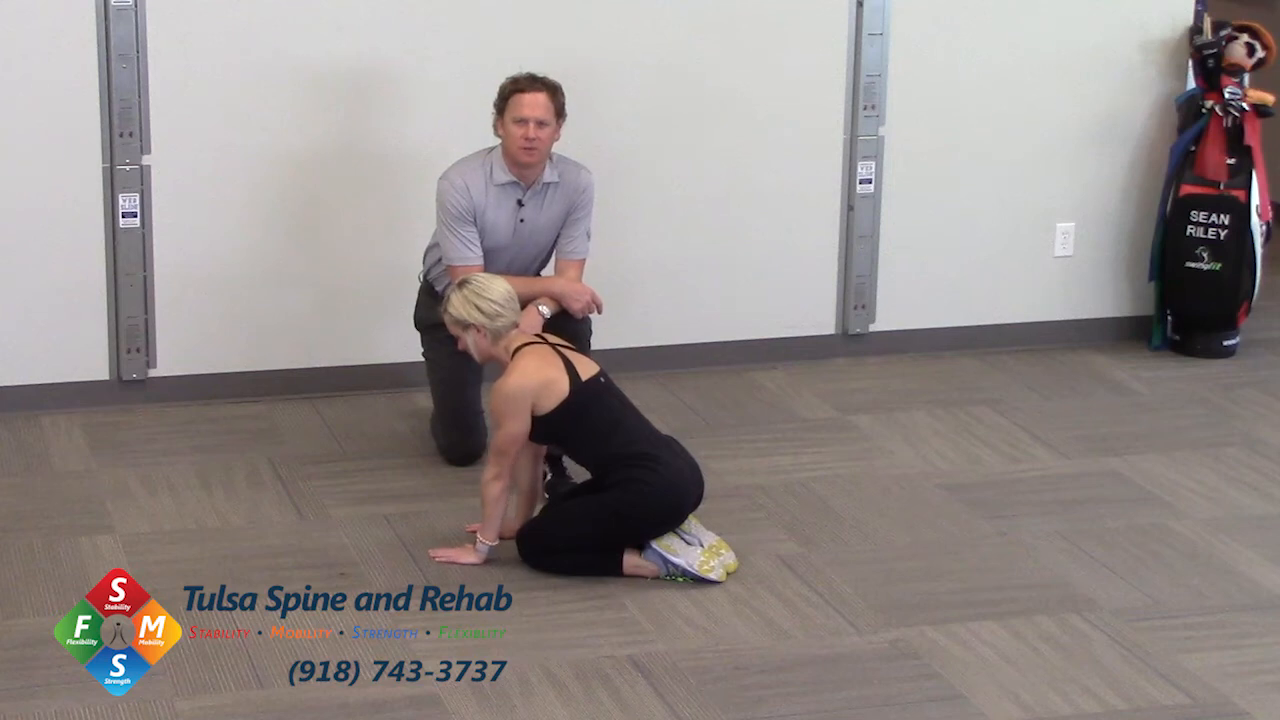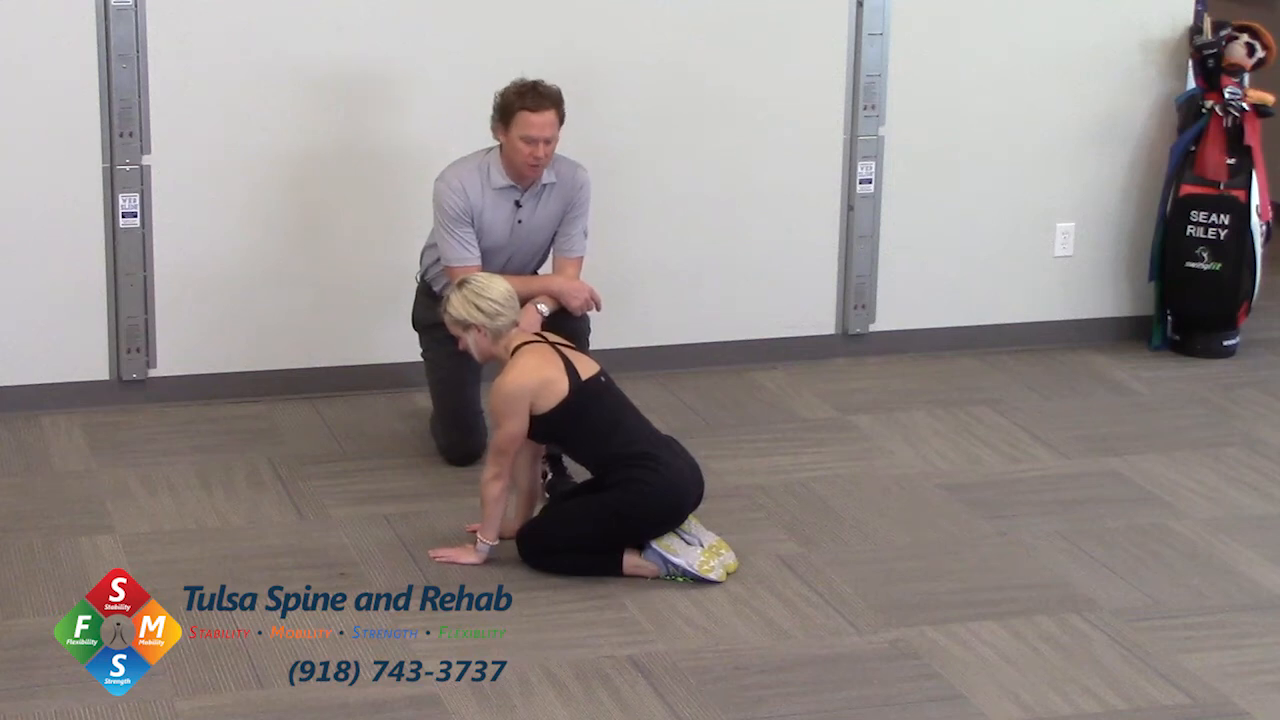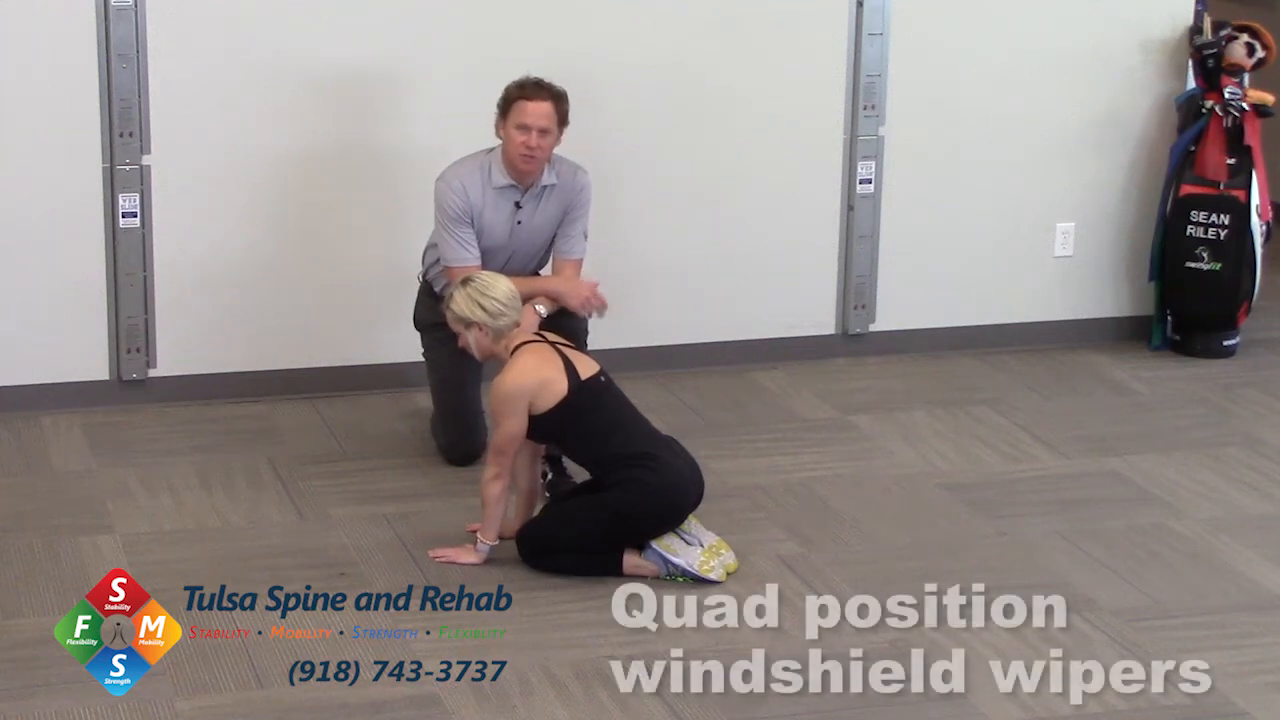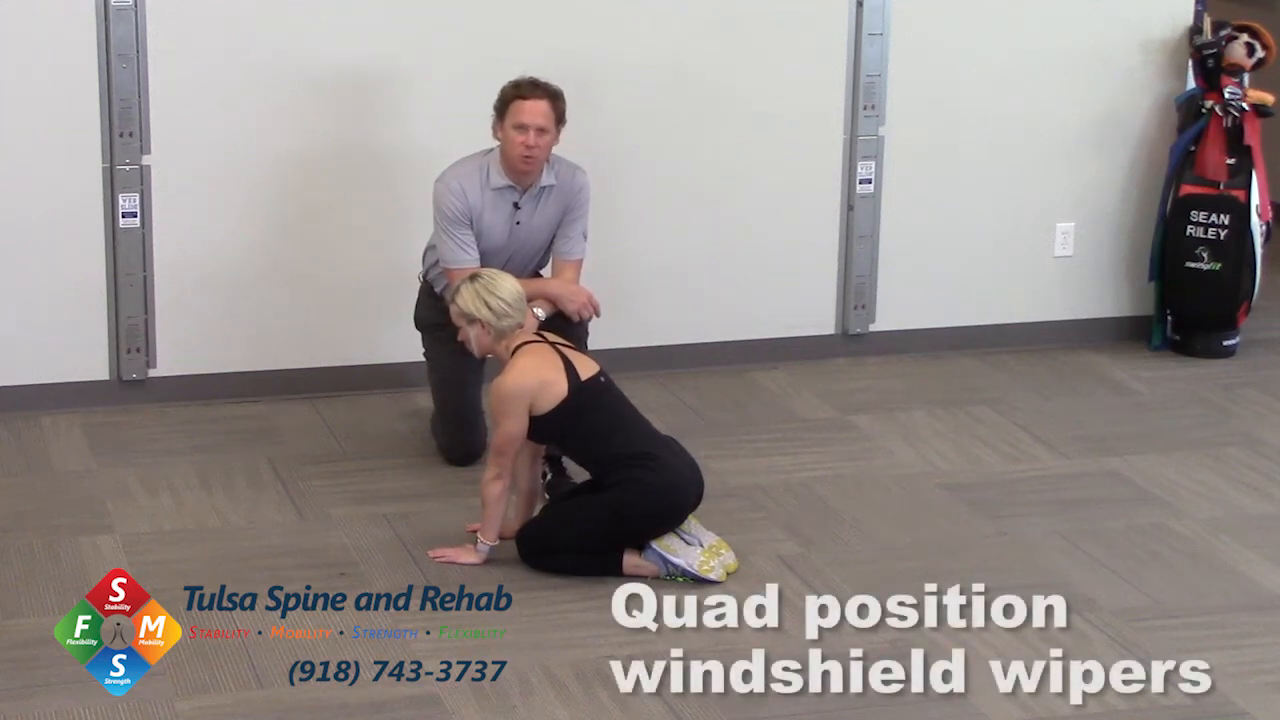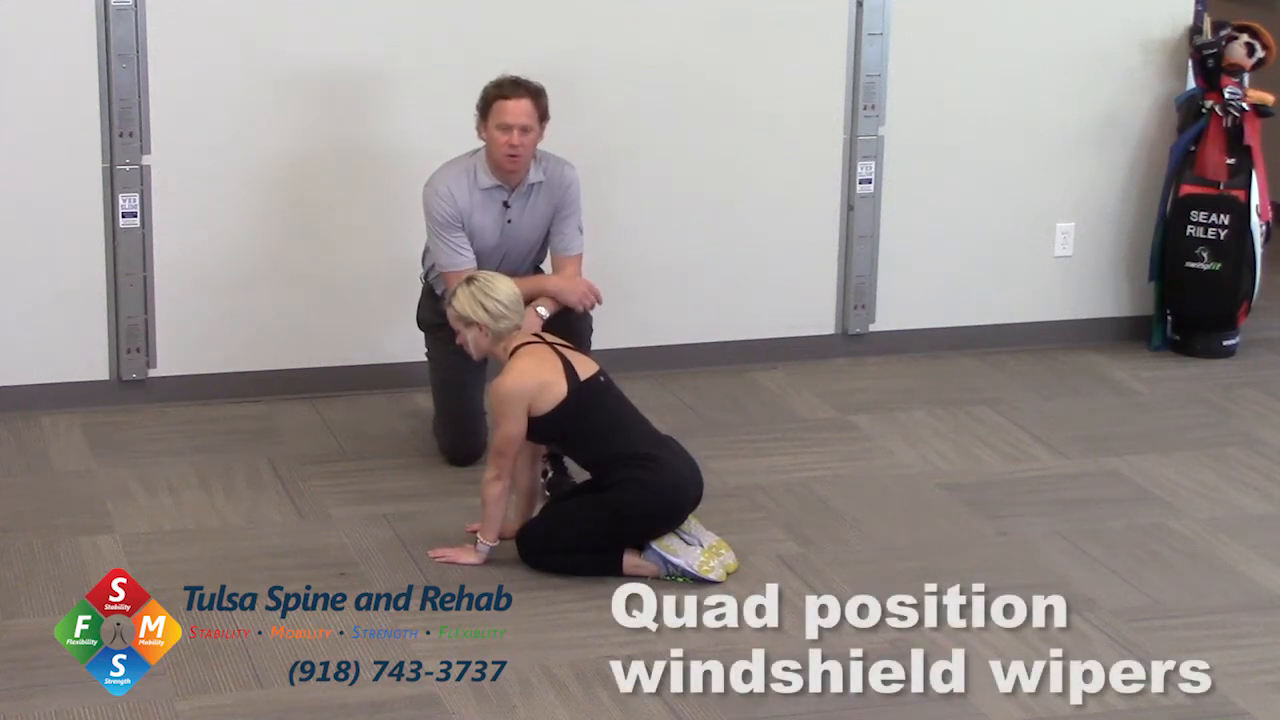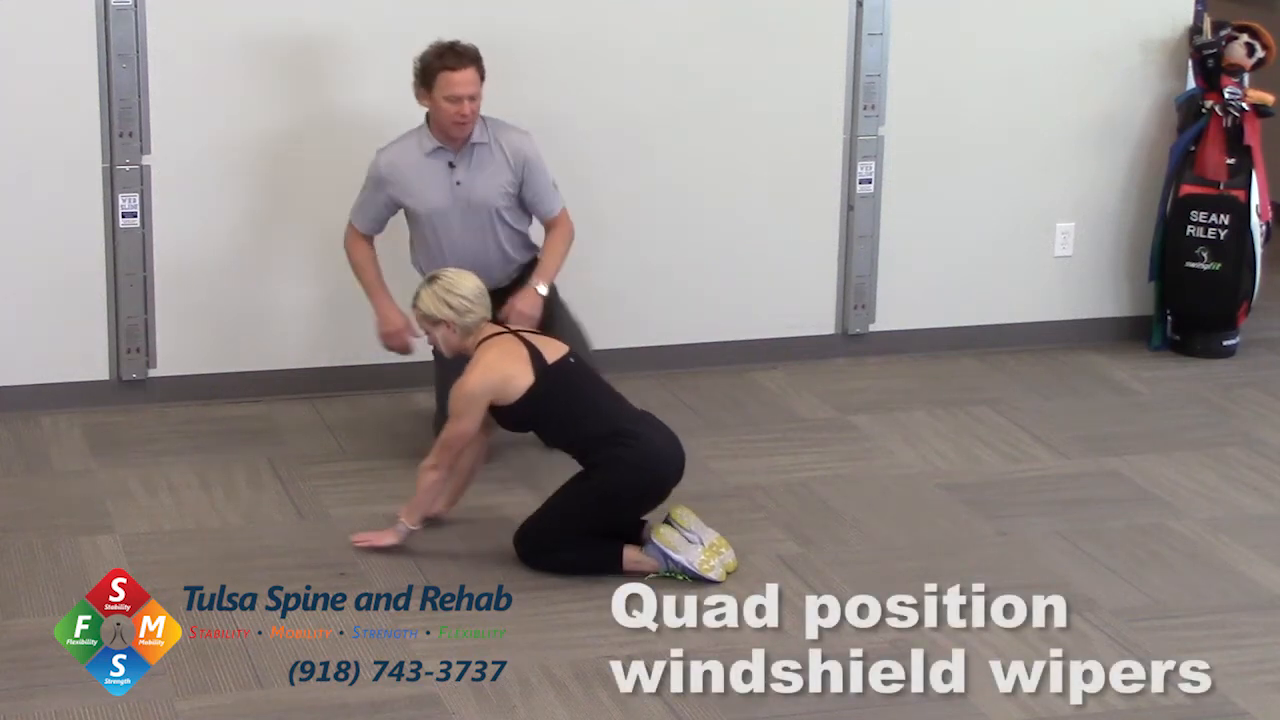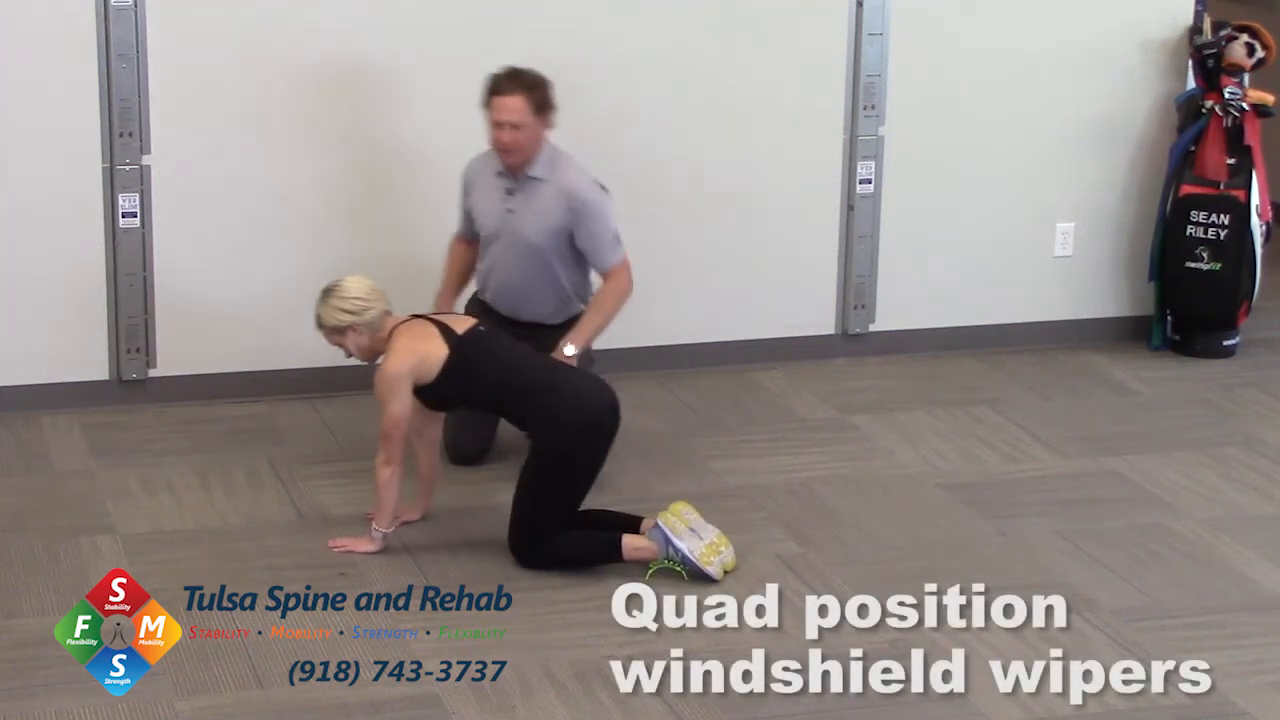
dt=0.7s
person 1, frame 1
left shoulder: (577, 182)
right shoulder: (460, 183)
left elbow: (570, 277)
left wrist: (539, 311)
right wrist: (554, 287)
left hip: (524, 294)
left knee: (574, 325)
right knee: (462, 447)
left ankle: (550, 451)
right ankle: (454, 396)
person 1, frame 2
left shoulder: (573, 181)
right shoulder: (457, 184)
left elbow: (568, 276)
left wrist: (538, 309)
right wrist: (552, 285)
left hip: (521, 291)
left knee: (572, 324)
right knee: (462, 446)
left ankle: (548, 450)
right ankle: (452, 400)
person 1, frame 3
left shoulder: (574, 182)
right shoulder: (458, 183)
left elbow: (567, 276)
left wrist: (534, 311)
right wrist: (552, 286)
left hip: (523, 292)
left knee: (570, 326)
right knee: (462, 447)
left ankle: (548, 451)
right ankle: (452, 397)
person 1, frame 4
left shoulder: (573, 183)
right shoulder: (457, 185)
left elbow: (567, 278)
left wrist: (535, 315)
right wrist: (549, 288)
left hip: (524, 293)
right hip: (451, 304)
left knee: (570, 325)
right knee: (461, 447)
left ankle: (549, 451)
right ankle: (455, 400)
person 1, frame 5
left shoulder: (561, 178)
right shoulder: (446, 188)
left elbow: (568, 271)
right elbow: (462, 289)
left wrist: (537, 312)
right wrist: (549, 283)
left hip: (524, 292)
left knee: (574, 321)
right knee: (462, 449)
left ankle: (551, 447)
right ankle: (458, 394)
person 1, frame 6
left shoulder: (515, 146)
right shoulder: (394, 163)
left elbow: (560, 226)
right elbow: (358, 237)
left wrist: (536, 289)
right wrist: (385, 307)
left hip: (521, 289)
person 1, frame 7
left shoulder: (576, 190)
right shoulder: (477, 173)
left elbow: (619, 280)
left wrist: (570, 350)
right wrist: (441, 306)
left hip: (557, 332)
right hip: (489, 319)
right knee: (463, 449)
person 2, frame 1
left shoulder: (515, 384)
right shoulder: (547, 346)
left elbow: (498, 474)
right elbow: (530, 452)
left wrist: (481, 546)
right wrist: (520, 520)
left hip: (655, 490)
right hip: (674, 472)
left knee: (535, 543)
right knee: (558, 513)
left ankle: (661, 559)
right ankle: (667, 529)
person 2, frame 2
left shoulder: (514, 382)
right shoulder: (547, 344)
left elbow: (498, 473)
right elbow: (528, 451)
left wrist: (481, 546)
right wrist: (520, 520)
left hip: (654, 489)
right hip: (674, 471)
left knee: (535, 543)
right knee: (558, 510)
left ankle: (660, 559)
right ankle: (666, 529)
person 2, frame 3
left shoulder: (512, 381)
right shoulder: (546, 344)
left elbow: (498, 472)
right elbow: (528, 450)
left wrist: (482, 546)
right wrist: (520, 521)
left hip: (653, 490)
right hip: (674, 472)
left knee: (535, 543)
right knee: (558, 511)
left ankle: (661, 559)
right ankle: (665, 529)
person 2, frame 4
left shoulder: (513, 382)
right shoulder: (546, 345)
left elbow: (499, 472)
right elbow: (528, 452)
left wrist: (481, 547)
right wrist: (520, 520)
left hip: (654, 489)
right hip: (674, 472)
left knee: (534, 543)
right knee: (557, 513)
left ankle: (661, 560)
right ankle: (666, 529)
person 2, frame 5
left shoulder: (512, 383)
right shoulder: (545, 346)
left elbow: (498, 474)
right elbow: (527, 451)
left wrist: (482, 547)
right wrist: (521, 521)
left hip: (654, 489)
right hip: (673, 472)
left knee: (535, 543)
right knee: (558, 510)
left ankle: (661, 559)
right ankle: (666, 527)
person 2, frame 6
left shoulder: (480, 377)
right shoulder: (516, 340)
left elbow: (439, 463)
right elbow: (476, 441)
left wrist: (402, 527)
right wrist: (443, 504)
left hip: (636, 465)
right hip: (658, 448)
left knee: (533, 545)
right knee: (570, 520)
left ankle: (658, 555)
right ankle: (664, 532)
person 2, frame 7
left shoulder: (395, 365)
right shoulder: (428, 328)
left elbow: (389, 459)
right elbow: (427, 429)
left wrist: (377, 533)
right wrist: (421, 504)
left hip: (569, 417)
right hip: (591, 401)
left knee: (529, 546)
right knee: (550, 521)
left ankle: (660, 545)
right ankle: (660, 524)
